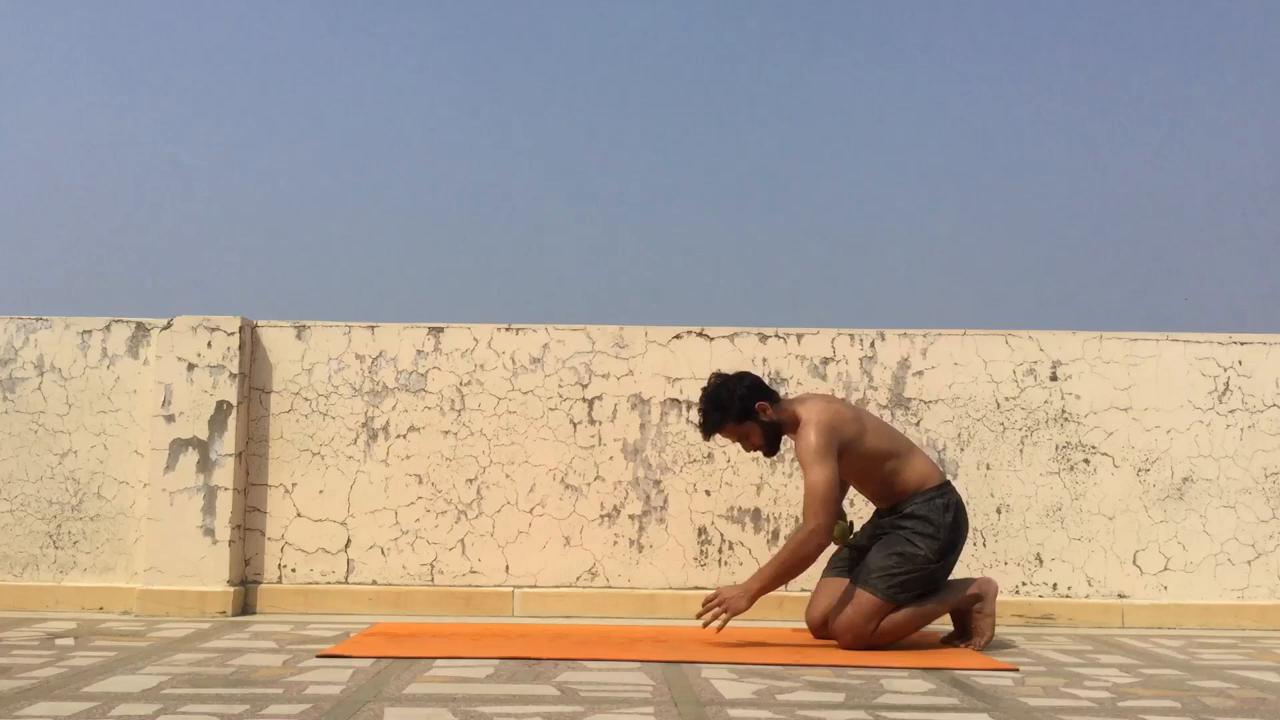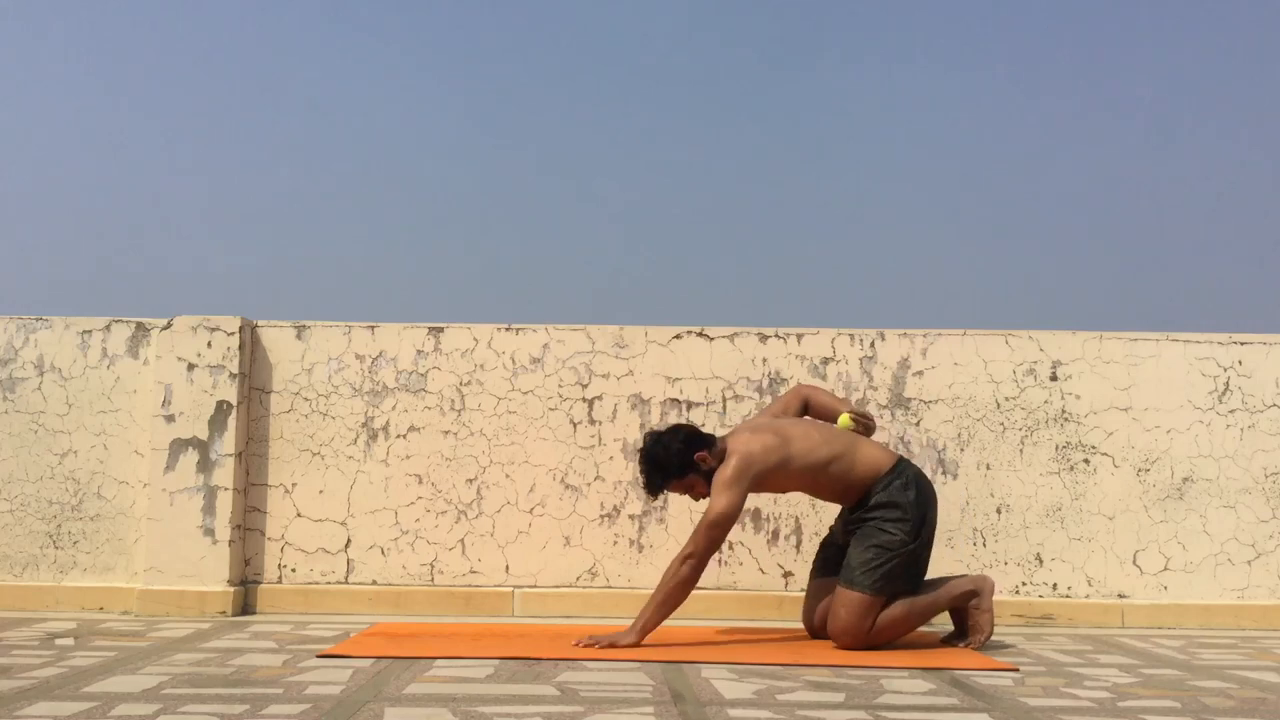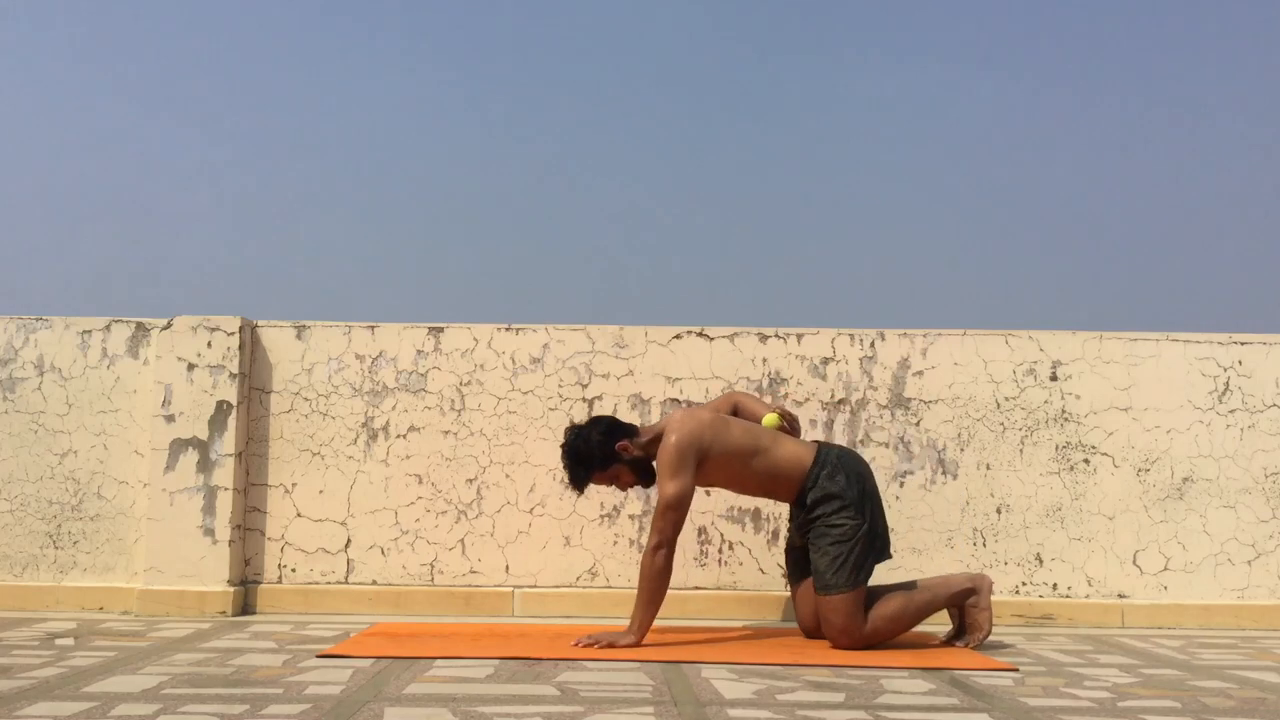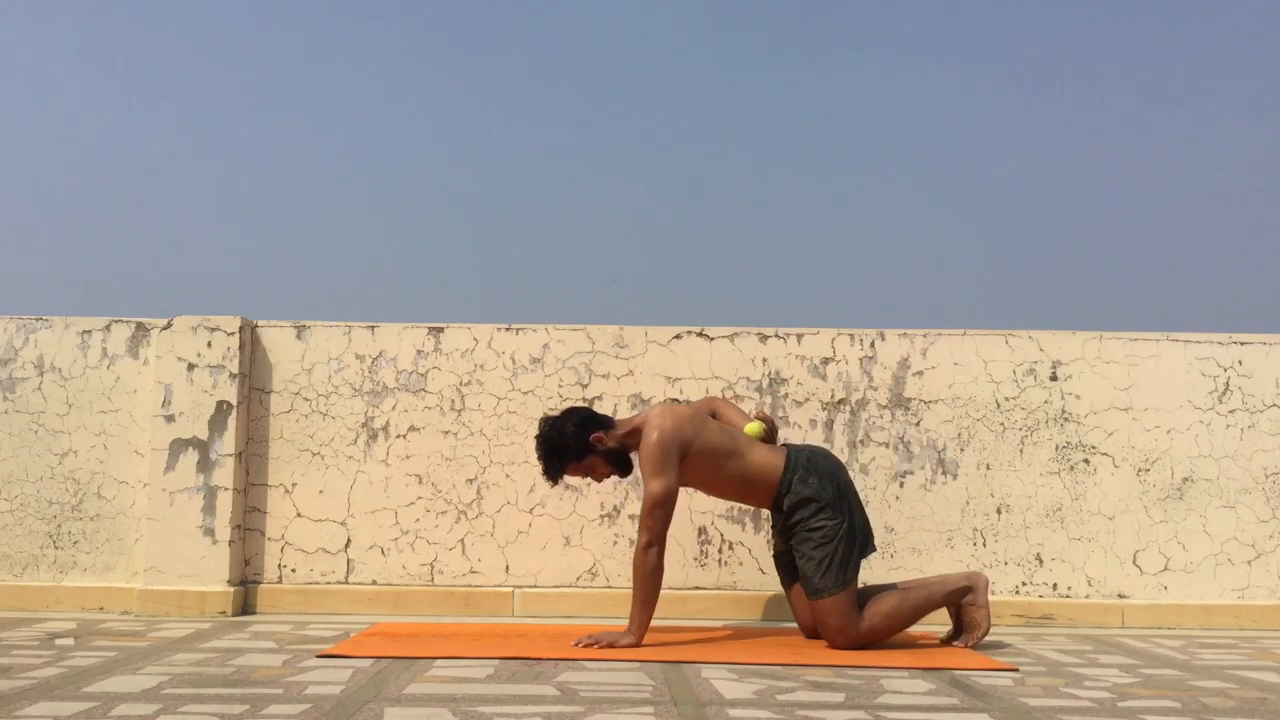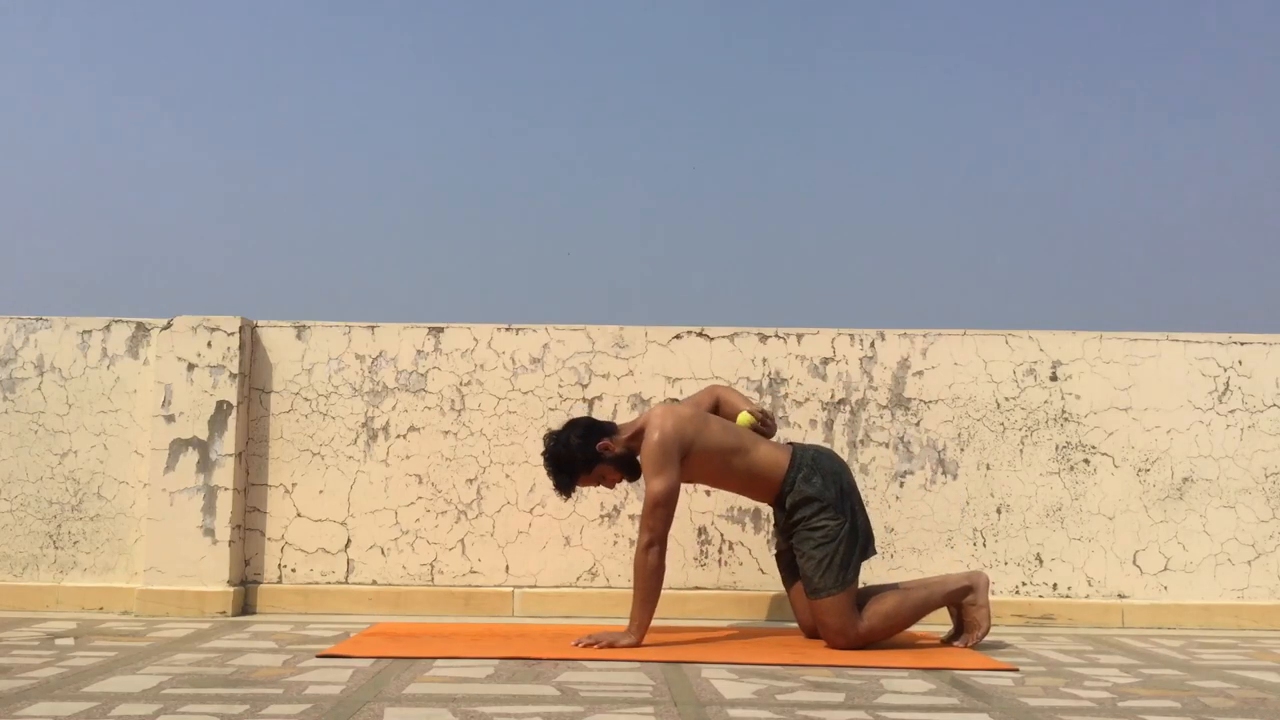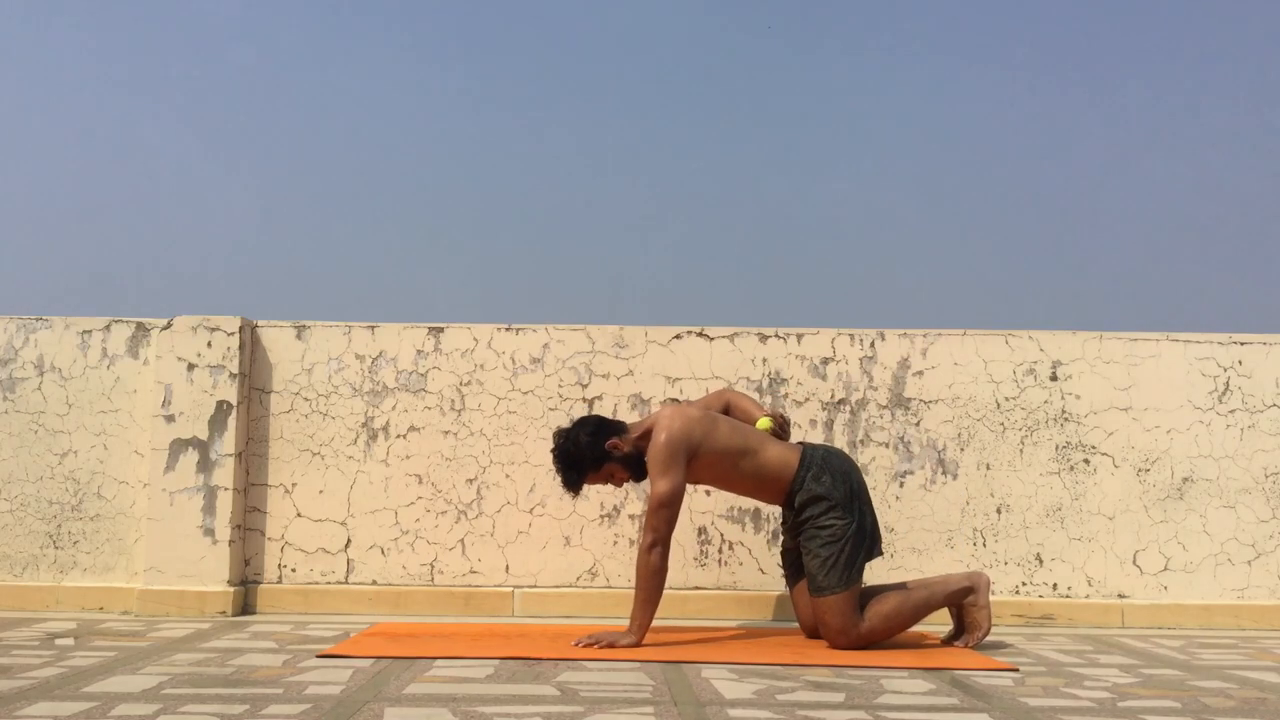
dt=0.4s
person 1, frame 1
left shoulder: (814, 431)
right shoulder: (802, 409)
left elbow: (815, 534)
left wrist: (748, 592)
left hip: (929, 515)
right hip: (893, 513)
left knee: (850, 631)
right knee: (820, 622)
left ankle: (968, 594)
right ankle: (950, 591)
person 1, frame 2
left shoulder: (738, 463)
right shoulder: (749, 435)
left elbow: (693, 559)
right elbow: (801, 393)
left wrist: (636, 632)
right wrist: (846, 413)
left hip: (899, 498)
right hip: (864, 500)
left knee: (849, 633)
right knee: (817, 625)
left ankle: (965, 590)
right ankle: (946, 593)
person 1, frame 3
left shoulder: (675, 443)
right shoulder: (679, 431)
left elbow: (660, 545)
right elbow: (735, 399)
left wrist: (635, 632)
right wrist: (773, 417)
left hip: (836, 485)
right hip: (813, 494)
left knee: (848, 634)
right knee: (813, 624)
left ankle: (965, 588)
right ankle: (951, 592)
person 1, frame 4
left shoulder: (656, 436)
right shoulder: (658, 426)
left elbow: (650, 543)
right elbow: (713, 404)
left wrist: (633, 632)
right wrist: (751, 428)
left hip: (811, 487)
right hip: (794, 495)
left knee: (845, 634)
right knee: (815, 625)
left ankle: (961, 586)
right ankle: (944, 589)
person 1, frame 5
left shoulder: (657, 439)
right shoulder: (662, 426)
left elbow: (651, 543)
right elbow: (715, 392)
left wrist: (634, 633)
right wrist: (749, 411)
left hip: (815, 487)
right hip: (798, 495)
left knee: (845, 634)
right knee: (814, 624)
left ankle: (963, 586)
right ankle: (945, 589)
person 1, frame 6
left shoulder: (664, 440)
right shoulder: (669, 424)
left elbow: (654, 543)
right elbow: (725, 397)
left wrist: (635, 632)
right wrist: (764, 420)
left hip: (825, 487)
right hip: (806, 495)
left knee: (846, 634)
right knee: (815, 624)
left ankle: (964, 587)
right ankle: (945, 590)
